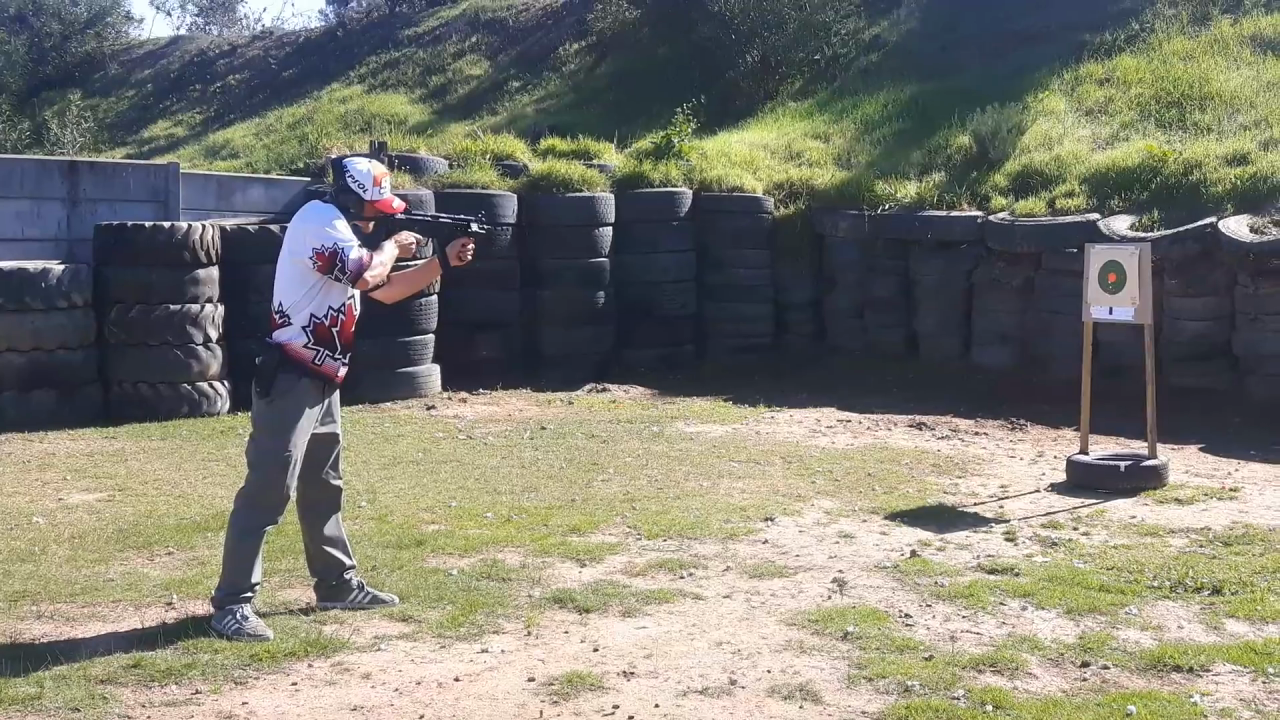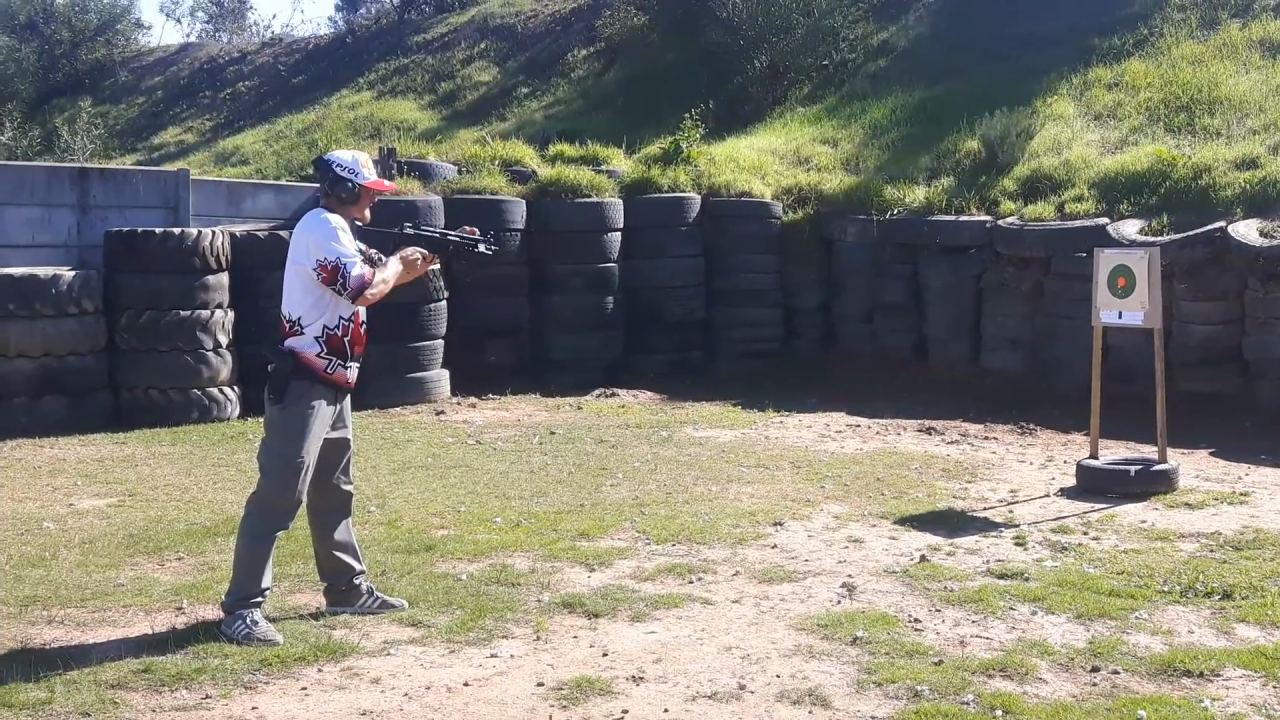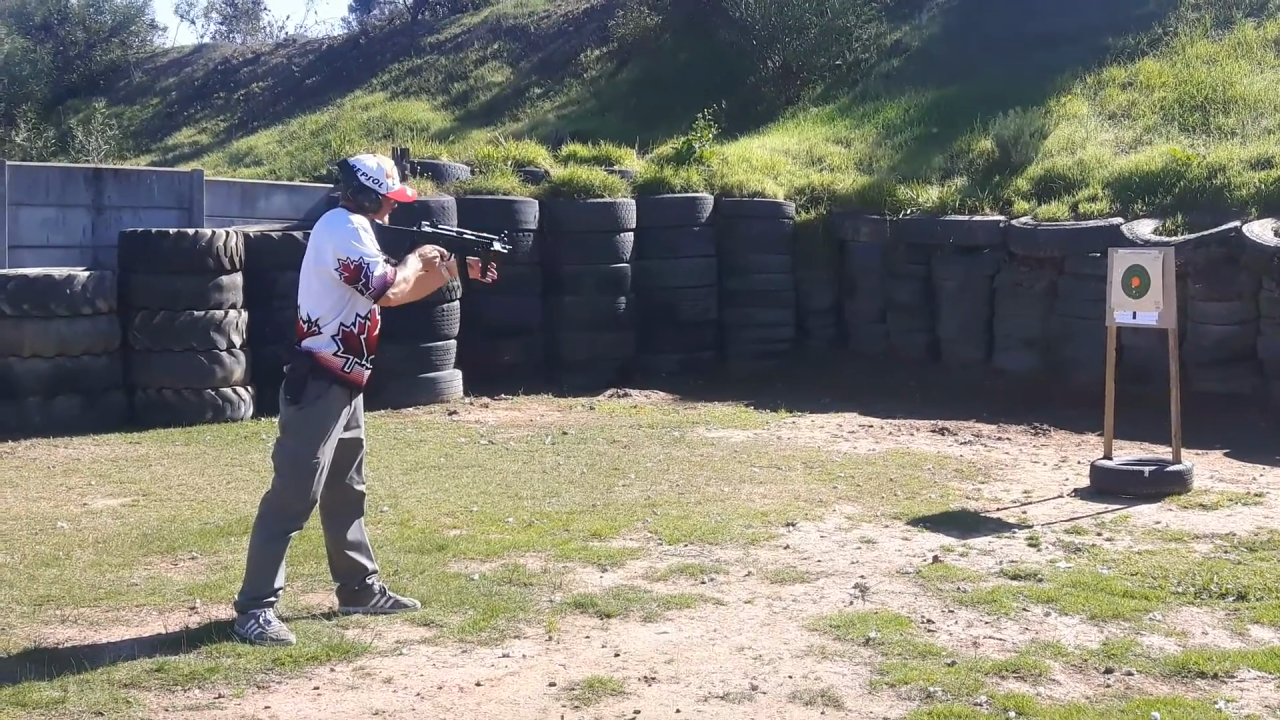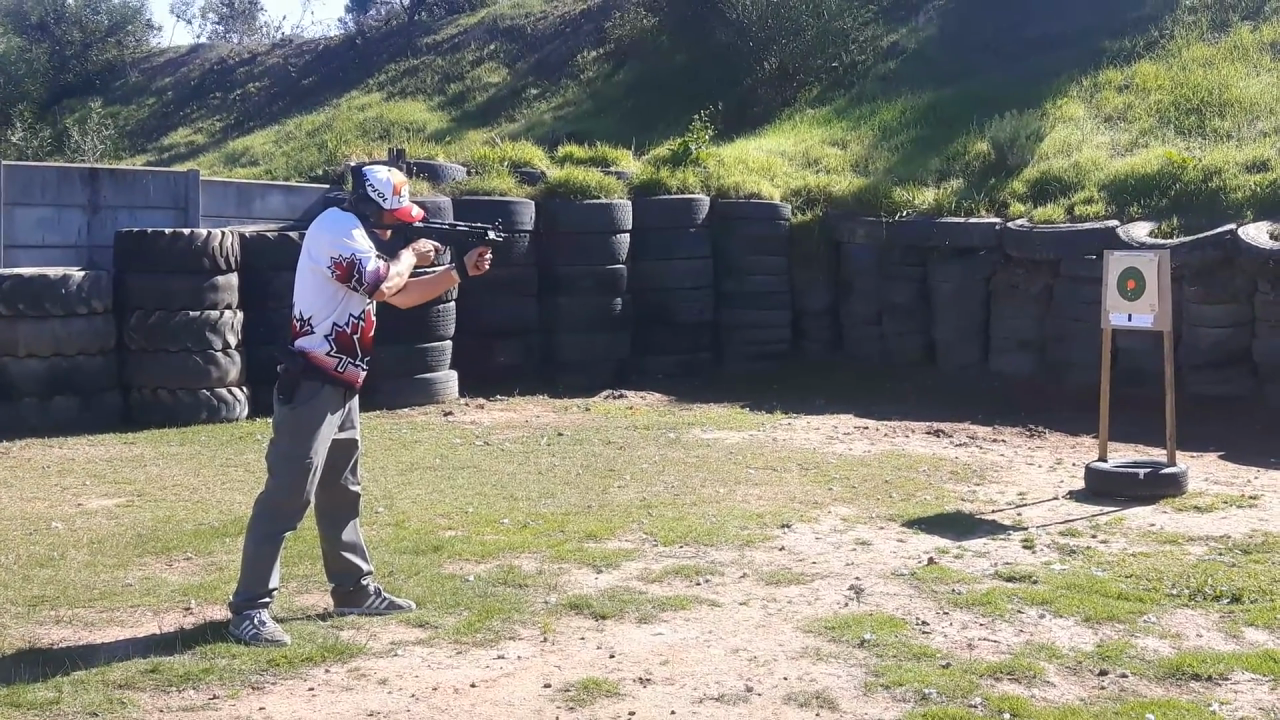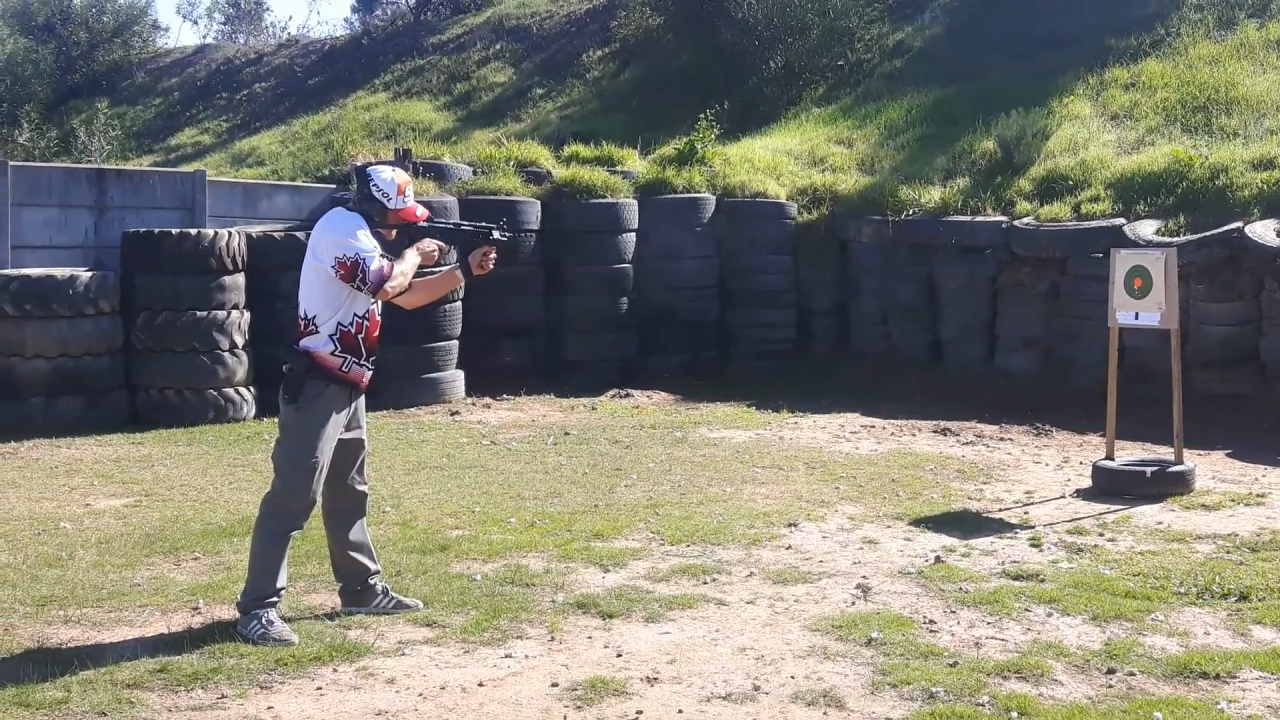
dt=1s
person 1, frame 1
left shoulder: (340, 230)
right shoulder: (318, 217)
left elbow: (386, 290)
right elbow: (365, 275)
left wrist: (445, 260)
right wrist: (392, 246)
left hip: (320, 380)
right hip: (290, 378)
left knee: (323, 487)
right knee: (267, 490)
left ankle: (338, 584)
right ankle: (232, 602)
person 1, frame 2
left shoulder: (337, 230)
right shoulder: (322, 226)
left elbow: (373, 282)
right elbow: (366, 290)
left wrist: (431, 254)
right wrist: (397, 260)
left hip: (331, 383)
right hip: (302, 383)
left knee: (333, 492)
right knee: (279, 496)
left ankle: (346, 589)
right ankle: (241, 608)
person 1, frame 3
left shoulder: (352, 229)
right shoulder: (345, 226)
left elbow: (393, 294)
right elbow: (389, 290)
left wrist: (456, 269)
right wrist: (417, 259)
left hip: (343, 384)
right hip: (319, 383)
left knee: (346, 493)
right knee: (293, 496)
left ankle: (360, 590)
right ankle: (254, 608)
person 1, frame 4
left shoulder: (356, 237)
right shoulder: (336, 226)
left elbow: (402, 295)
right elbow: (382, 285)
left wrist: (461, 270)
right wrist: (410, 254)
left hip: (339, 386)
right hip: (311, 384)
left knee: (341, 493)
right knee: (287, 496)
left ankle: (355, 590)
right ankle: (249, 607)
person 1, frame 5
left shoulder: (361, 238)
right shoulder: (340, 226)
left elbow: (406, 296)
right elbow: (386, 285)
left wrist: (466, 270)
right wrist: (414, 255)
left hip: (345, 386)
right hip: (317, 385)
left knee: (349, 493)
right knee: (293, 495)
left ankle: (363, 589)
right ankle: (257, 607)
